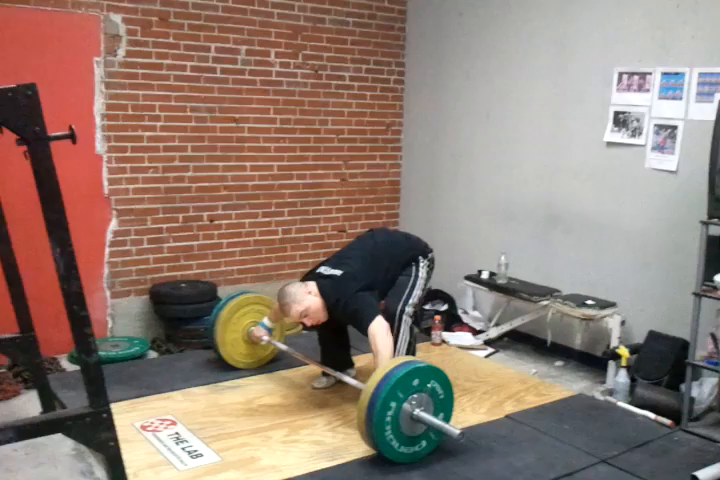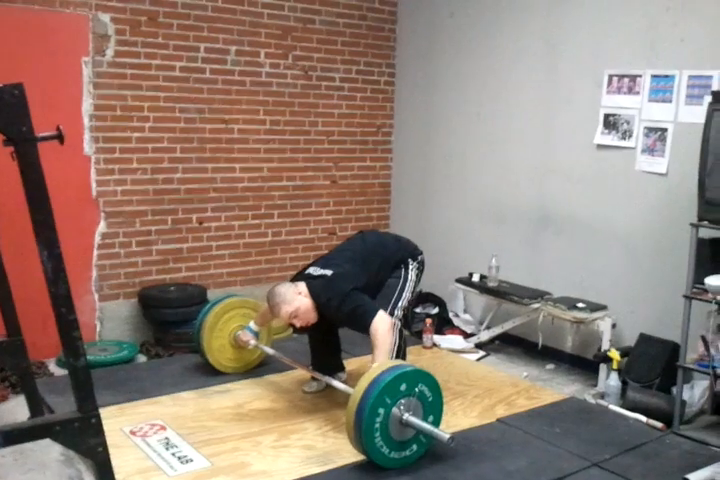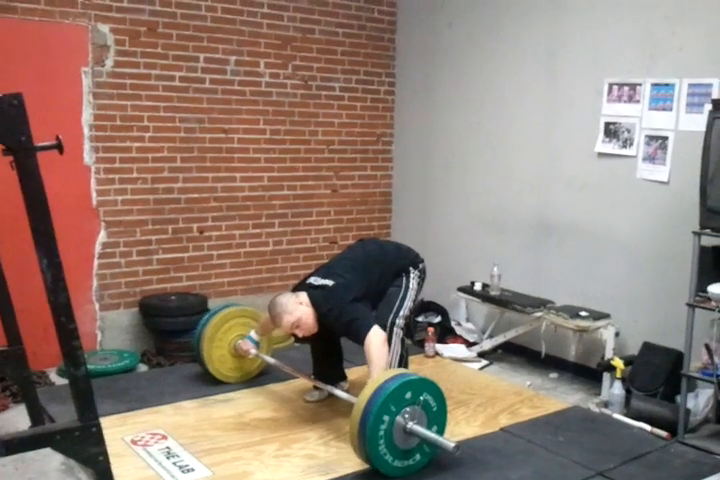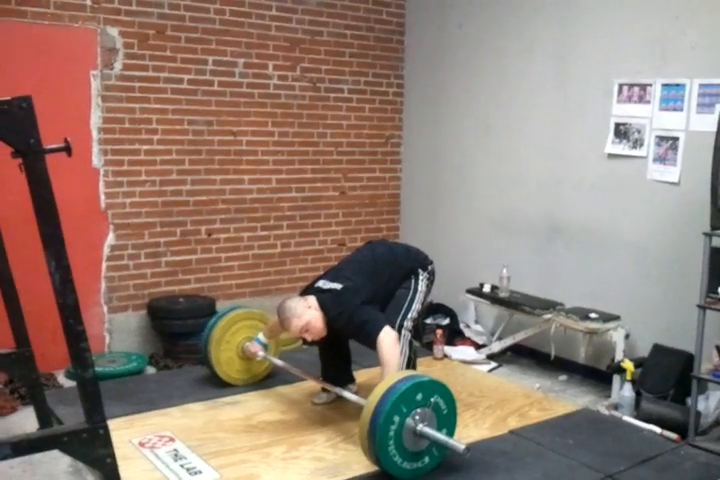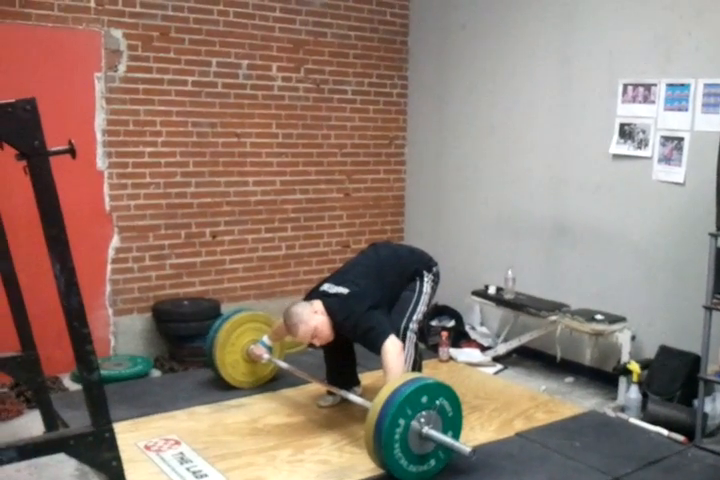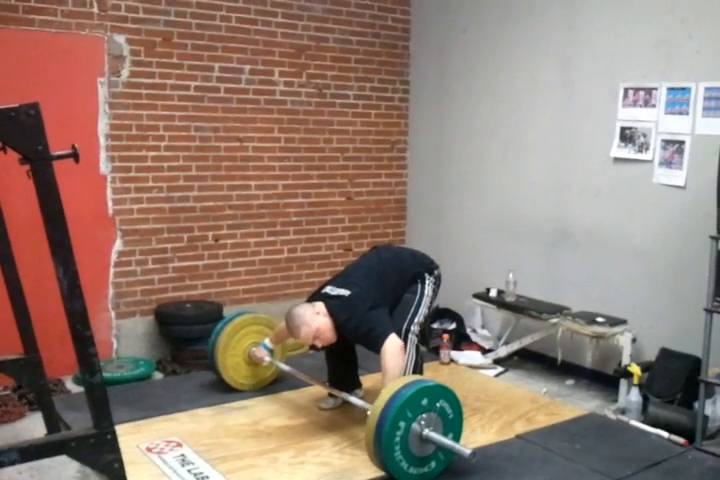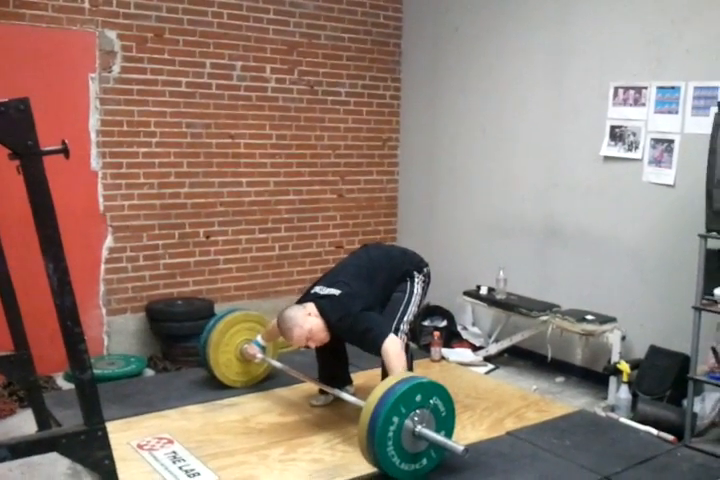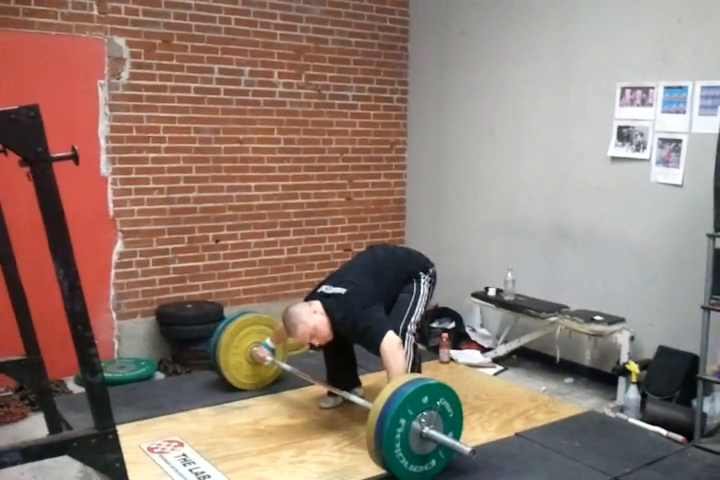
dt=0.3s
person 1, frame 1
left shoulder: (342, 294)
right shoulder: (308, 285)
left elbow: (380, 329)
right elbow: (286, 302)
right wrist: (266, 325)
left hip: (413, 258)
right hip: (377, 248)
left knee: (398, 315)
right knee: (329, 315)
right ankle: (339, 368)
person 1, frame 2
left shoulder: (334, 295)
right shoulder: (297, 286)
left elbow: (384, 322)
right elbow: (274, 305)
right wrist: (252, 328)
left hip: (403, 260)
right hip: (367, 254)
left knee: (389, 314)
right knee: (320, 317)
right ankle: (330, 371)
person 1, frame 3
left shoulder: (334, 306)
right shoulder: (297, 298)
left elbow: (377, 338)
right elbow: (275, 315)
right wrist: (252, 338)
left hip: (405, 268)
right hip: (368, 260)
left knee: (388, 326)
right knee: (323, 325)
right ankle: (332, 381)
person 1, frame 4
left shoulder: (344, 308)
right shoulder: (307, 300)
left elbow: (389, 338)
right elbow: (285, 318)
right wrist: (260, 340)
left hip: (414, 270)
right hip: (377, 261)
left knee: (397, 327)
right knee: (331, 328)
right ankle: (340, 383)
person 1, frame 5
left shoulder: (350, 312)
right shoulder: (312, 305)
left elbow: (393, 347)
right elbow: (289, 321)
right wrist: (265, 343)
left hip: (418, 272)
right hip: (381, 263)
left knee: (402, 331)
right knee: (336, 331)
right ankle: (345, 386)
person 1, frame 6
left shoulder: (353, 314)
right shoulder: (313, 307)
left elbow: (394, 346)
right elbow: (291, 323)
right wrist: (267, 346)
left hip: (420, 274)
left knee: (403, 333)
right knee: (338, 334)
right ankle: (347, 388)
person 1, frame 7
left shoulder: (344, 313)
right shoulder: (304, 308)
left elbow: (393, 345)
right elbow: (280, 323)
right wrist: (258, 343)
left hip: (409, 272)
right hip: (373, 267)
left knee: (394, 331)
right knee: (329, 331)
right ankle: (337, 385)
person 1, frame 8
left shoulder: (350, 311)
right shoulder: (312, 305)
left elbow: (392, 344)
right elbow: (289, 323)
right wrist: (268, 346)
left hip: (415, 273)
right hip: (379, 267)
left knee: (401, 332)
right knee: (335, 334)
right ankle: (346, 387)
